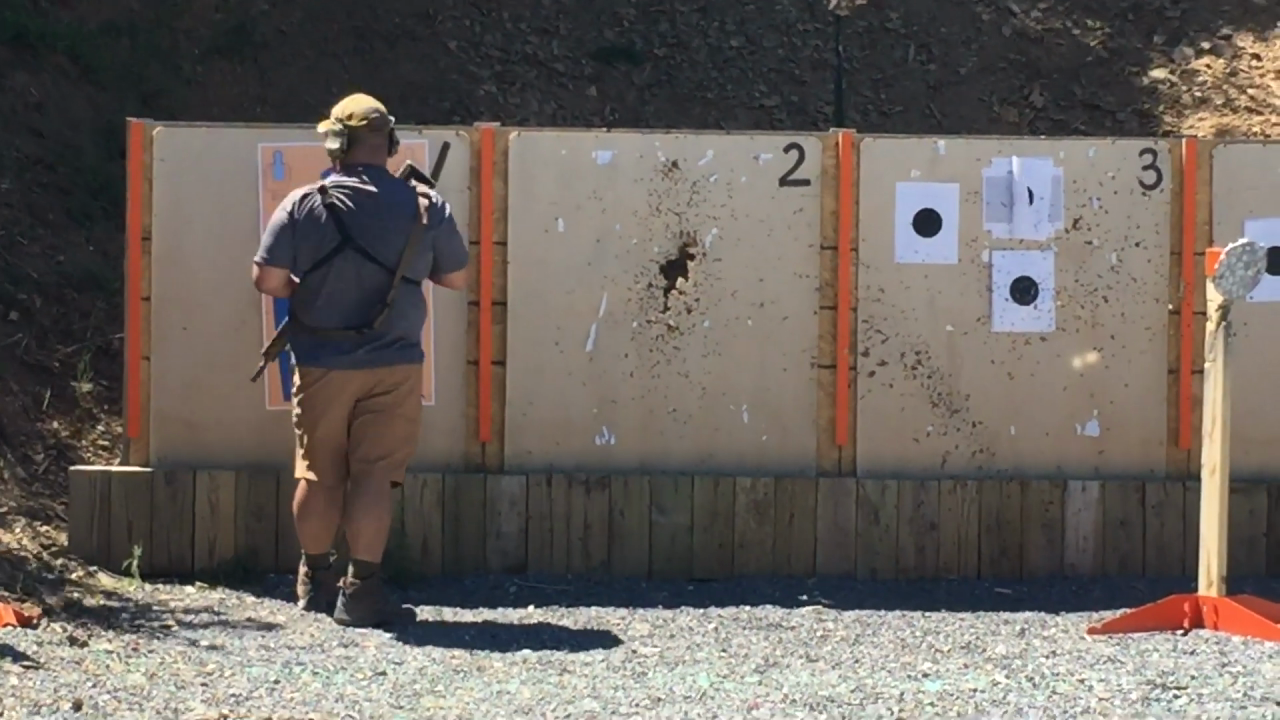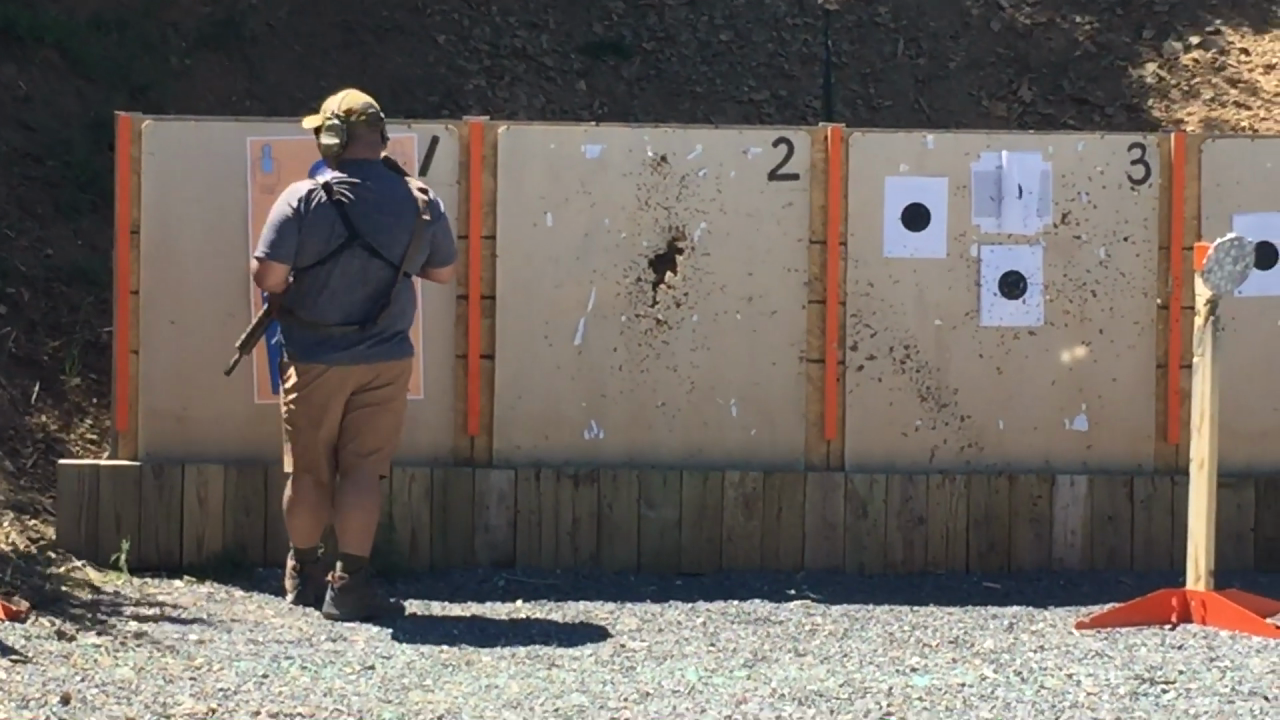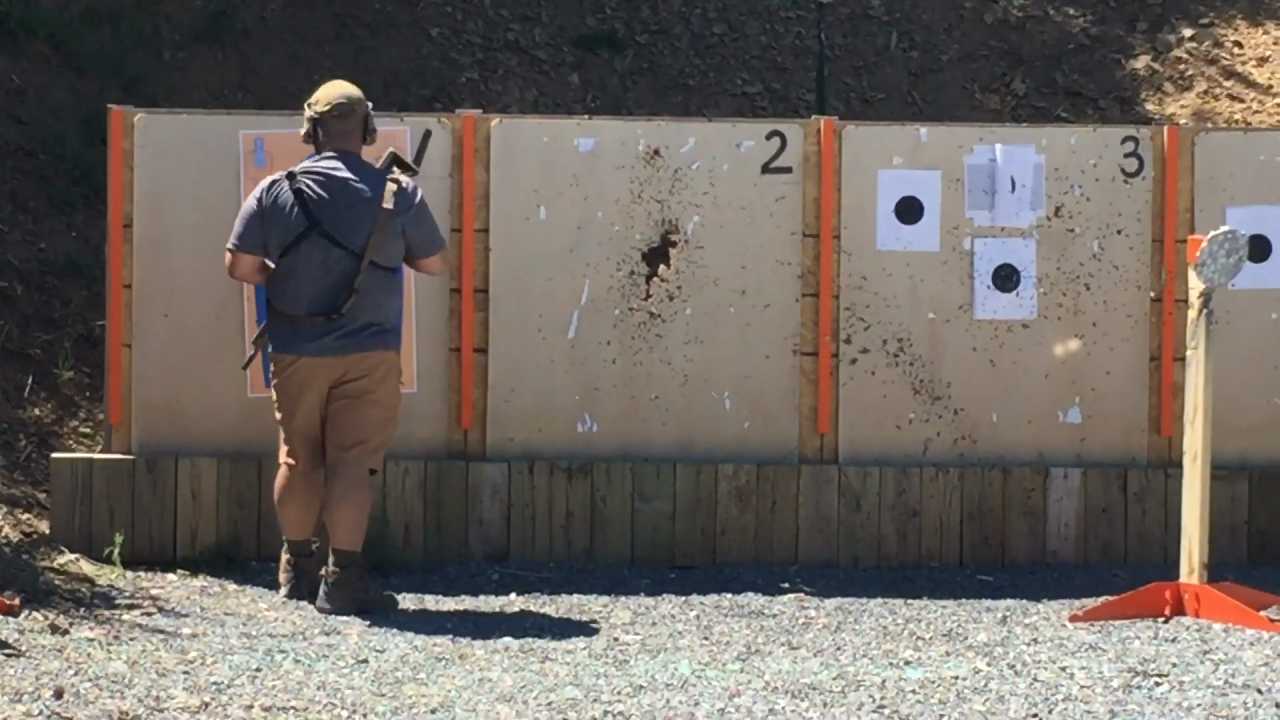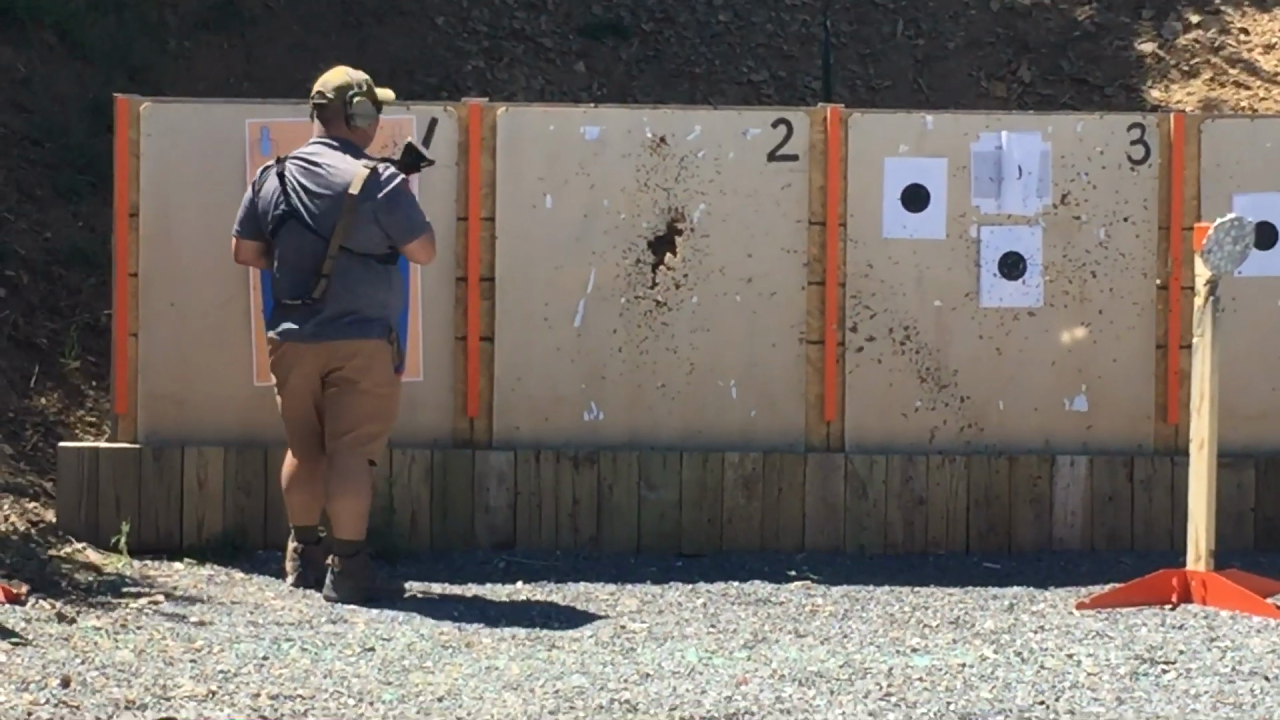
dt=0.4s
person 1, frame 1
left shoulder: (305, 203)
right shoulder: (428, 207)
left elbow: (266, 280)
right elbow: (456, 279)
left wrist: (302, 292)
left hip: (321, 365)
right hip: (393, 366)
left knee: (317, 475)
right knee: (374, 476)
left ankle: (314, 582)
right ankle: (360, 591)
person 1, frame 2
left shoulder: (305, 197)
right shoulder: (422, 202)
left elbow: (266, 276)
right elbow: (443, 272)
left wrist: (292, 288)
left hip: (314, 359)
right hip: (385, 359)
left knee: (308, 469)
right knee: (362, 469)
left ankle: (303, 576)
right ankle: (349, 584)
person 1, frame 3
left shoulder: (276, 189)
right shoulder: (399, 193)
left elbow: (240, 266)
right elbow: (435, 264)
left hip: (296, 352)
right hip: (369, 353)
left knee: (299, 460)
right knee: (353, 462)
left ankle: (297, 569)
right ankle: (342, 579)
person 1, frame 4
left shoulder: (273, 176)
right shoulder: (378, 179)
left elbow: (245, 251)
right elbow: (424, 252)
left hip: (294, 337)
right hip: (361, 339)
left knee: (304, 449)
right knee: (352, 452)
left ankle: (304, 556)
right ankle: (346, 568)
